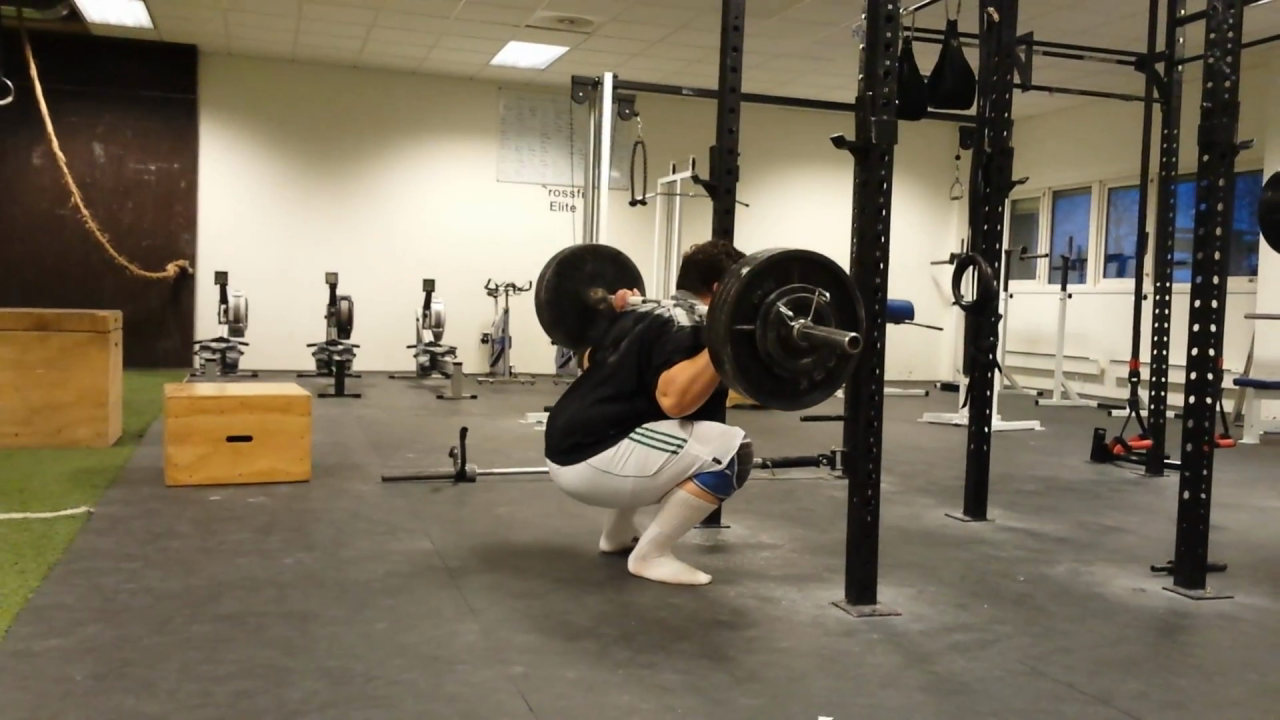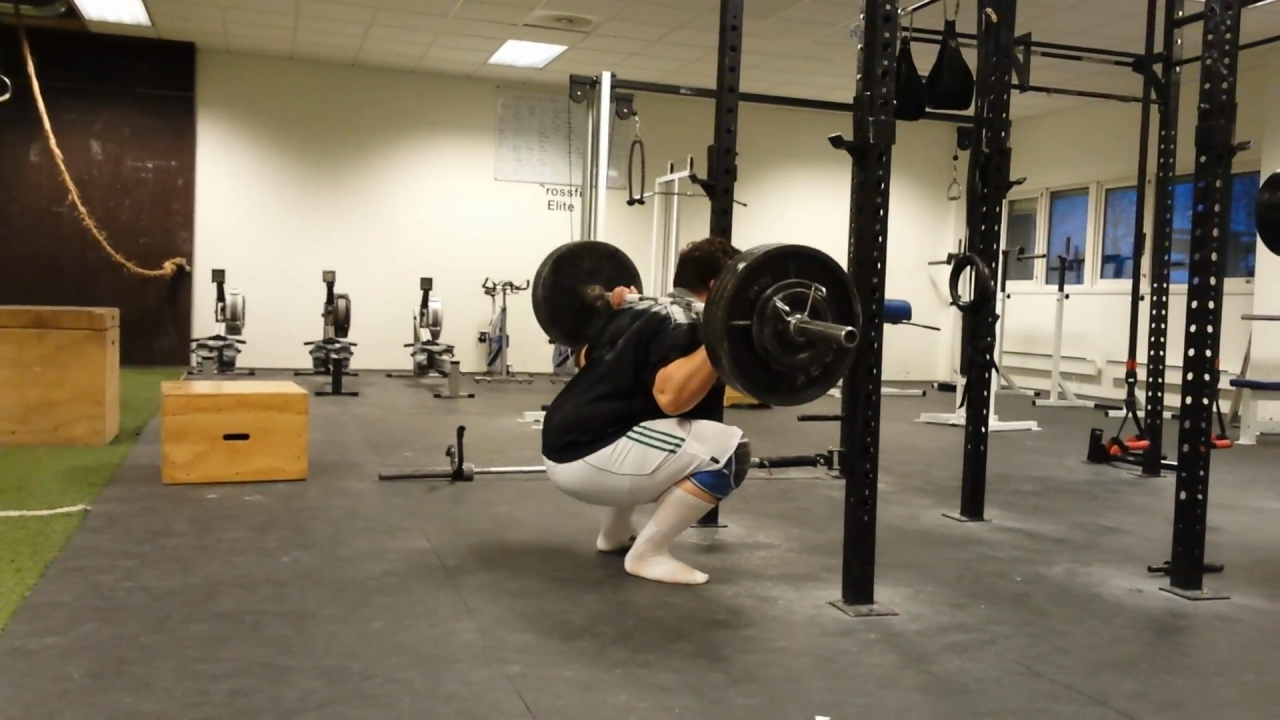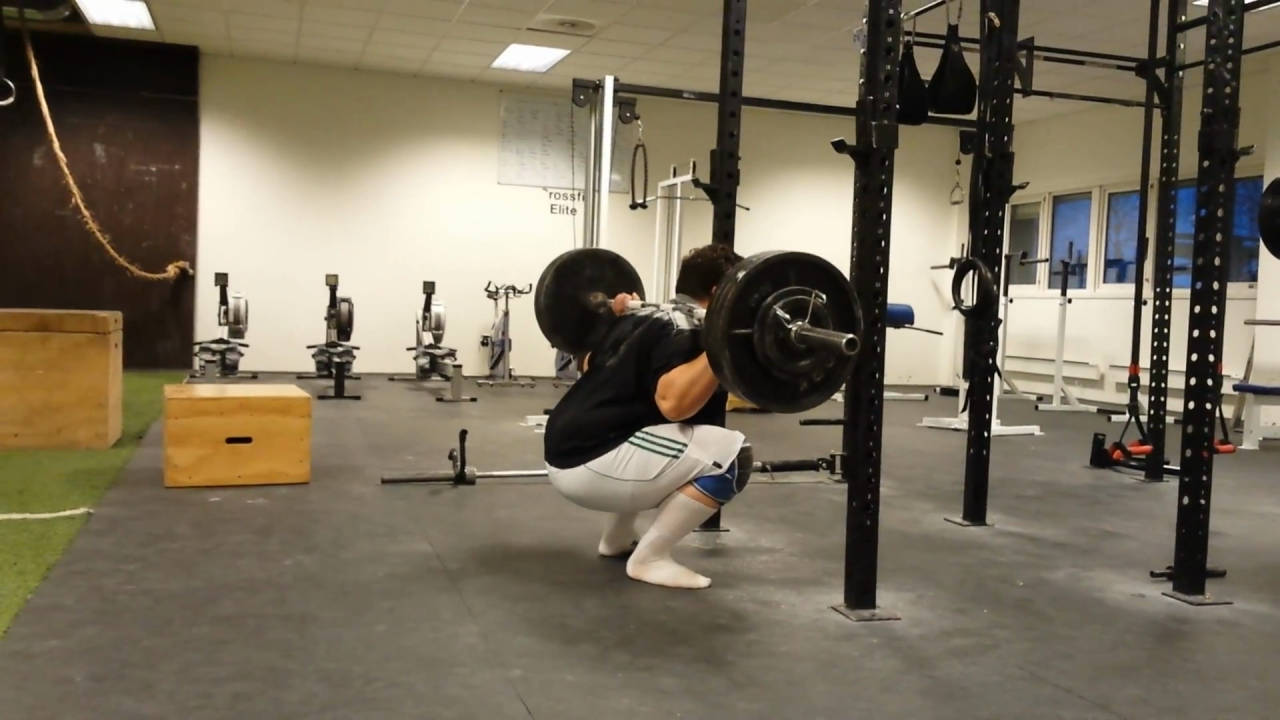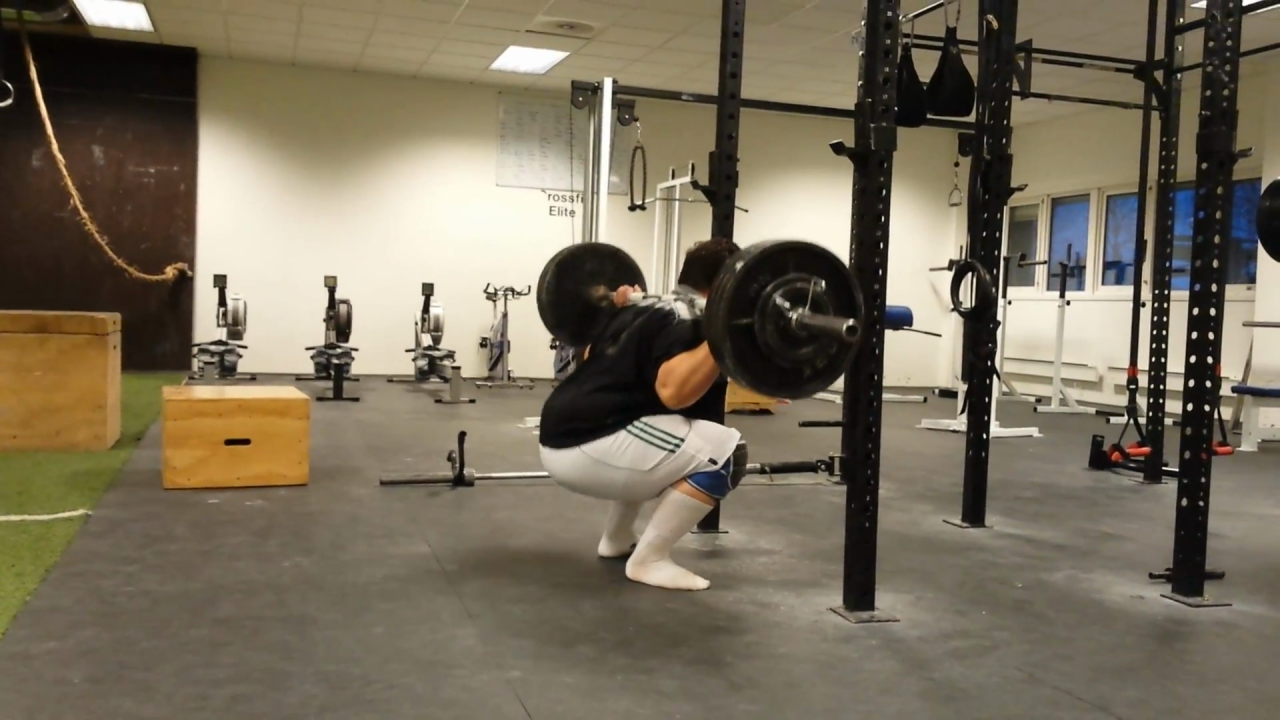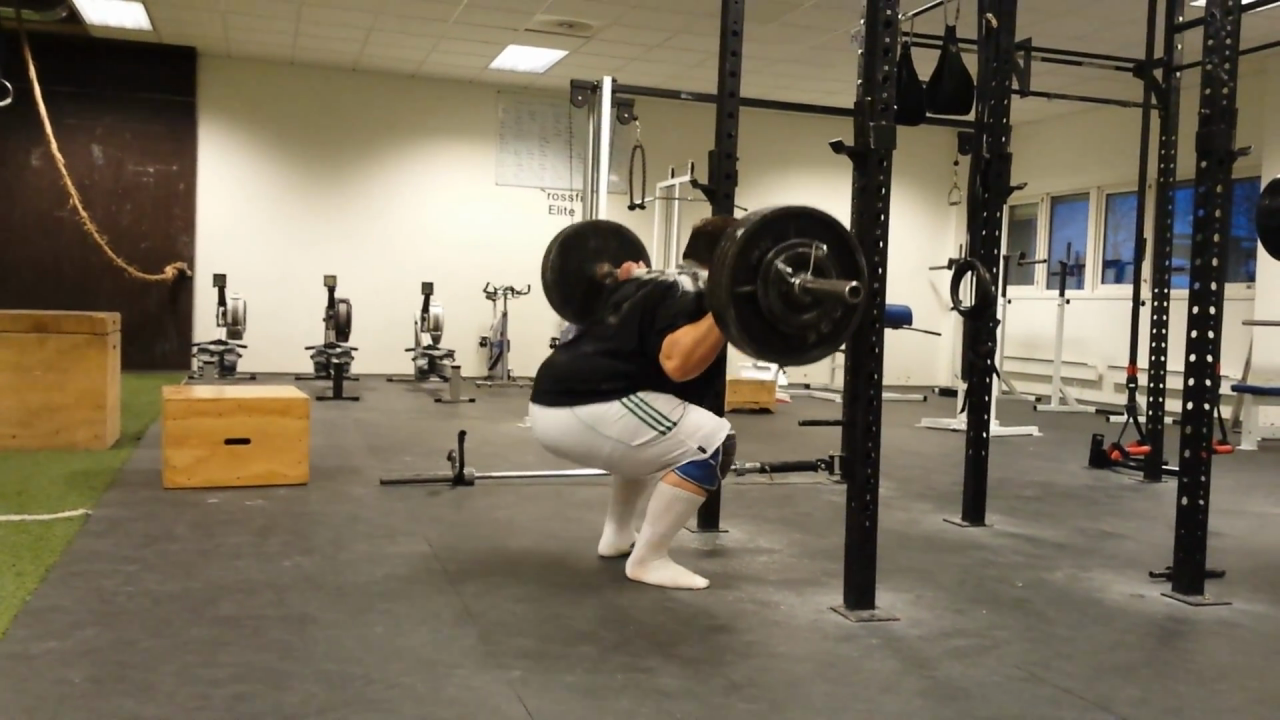
dt=0.2s
person 1, frame 1
left shoulder: (640, 313)
right shoulder: (686, 330)
left elbow: (590, 363)
right elbow: (674, 400)
left wrist: (616, 313)
left hip: (568, 449)
right hip: (593, 460)
right knee: (730, 452)
left ankle: (618, 532)
right ankle: (651, 555)
person 1, frame 2
left shoulder: (637, 311)
right shoulder: (683, 327)
left elbow: (586, 361)
right elbow: (671, 397)
left wrist: (614, 311)
left hip: (564, 448)
right hip: (592, 458)
right knee: (729, 452)
left ankle: (616, 532)
right ankle: (647, 554)
person 1, frame 3
left shoulder: (641, 318)
right shoulder: (685, 333)
left elbow: (590, 367)
right elbow: (673, 403)
left wrist: (617, 318)
left hip: (566, 453)
right hip: (593, 464)
right knee: (730, 457)
left ankle: (618, 536)
right ankle: (650, 558)
person 1, frame 4
left shoulder: (644, 309)
right shoulder: (687, 324)
left elbow: (592, 358)
right elbow: (673, 391)
left wrist: (619, 311)
left hip: (560, 443)
right hip: (588, 448)
left knee: (661, 450)
right knee: (721, 452)
left ankle: (618, 538)
right ankle: (649, 561)
person 1, frame 5
left shoulder: (651, 282)
right shoulder: (693, 298)
right elbow: (677, 362)
left wrist: (621, 285)
left hip: (550, 407)
right hip: (581, 411)
left knee: (652, 441)
right knee: (712, 443)
left ankle: (618, 537)
right ankle: (648, 559)
